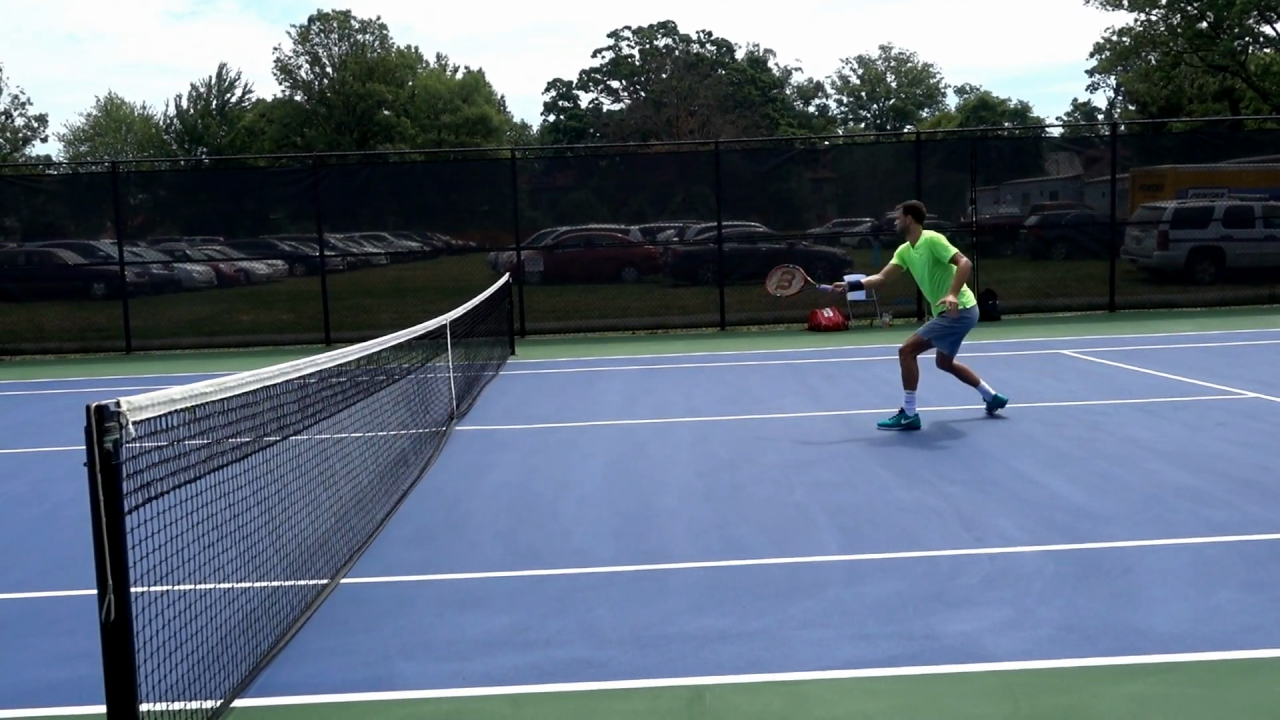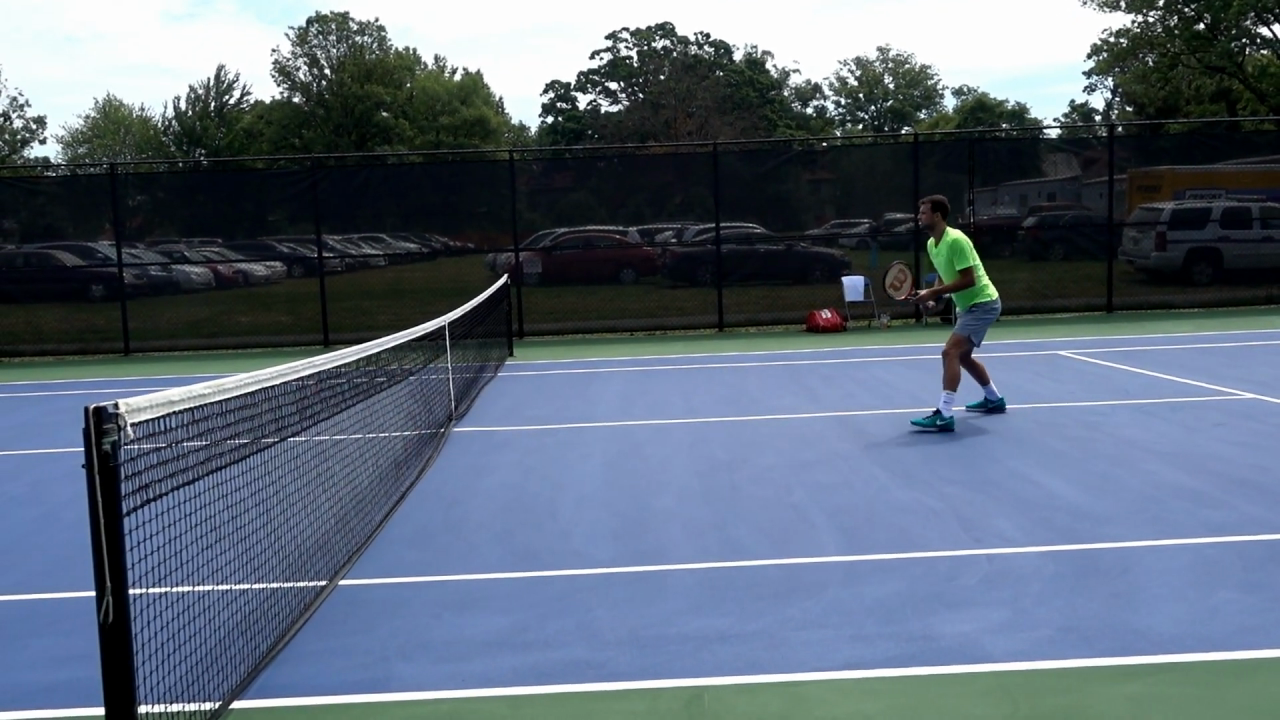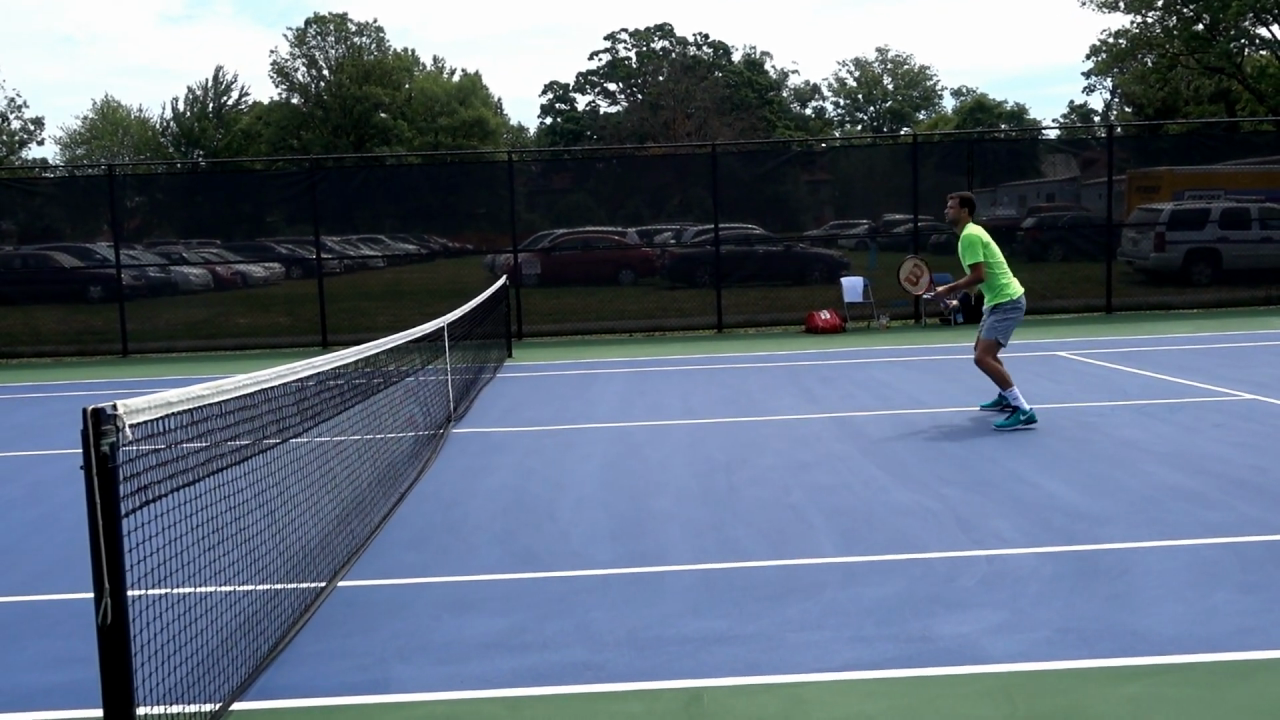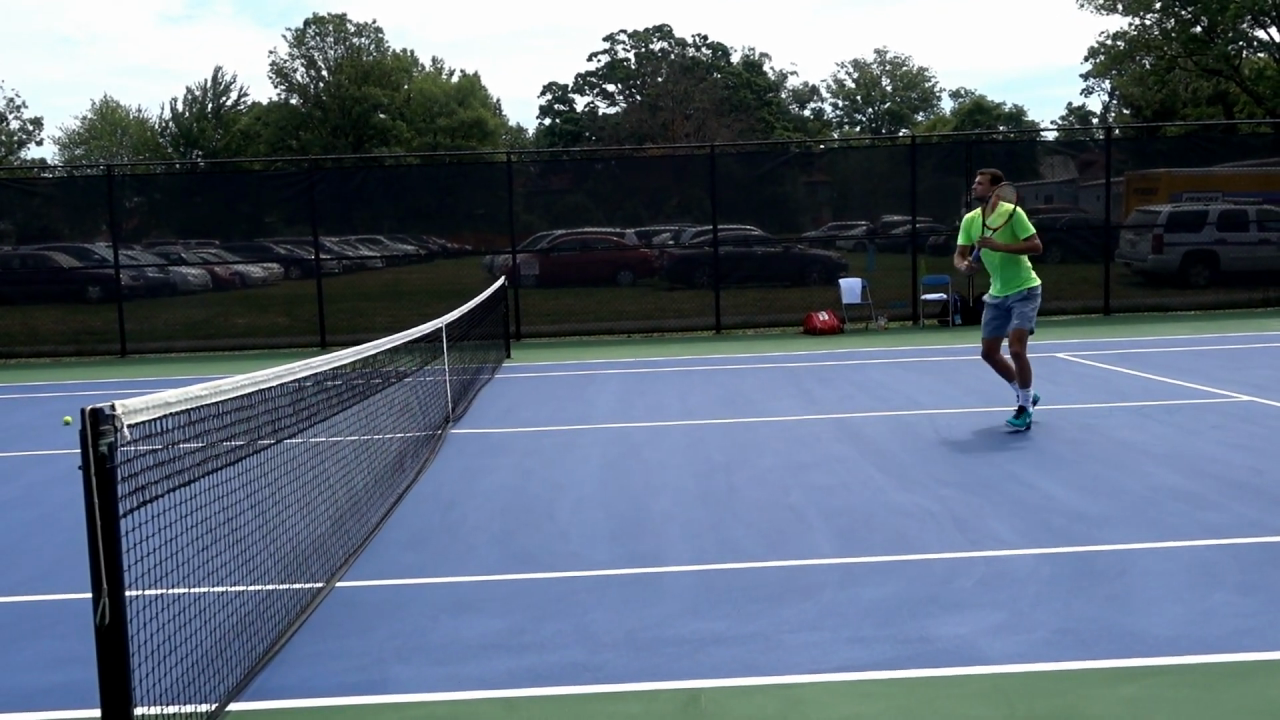
dt=0.4s
person 1, frame 1
left shoulder: (933, 239)
right shoulder: (904, 251)
left elbow: (965, 263)
right elbow: (881, 278)
left wrist: (952, 294)
right wrist: (849, 285)
left hip: (959, 310)
right hip: (957, 313)
left knee: (907, 351)
right knee: (945, 363)
left ankle: (909, 414)
right ankle: (991, 396)
person 1, frame 2
left shoulder: (956, 240)
right shoulder: (931, 244)
left elbow: (968, 280)
right elbow: (943, 276)
left wrist: (933, 293)
right wrist: (933, 297)
left hip: (983, 303)
right hip: (968, 306)
left knee: (950, 353)
right knee: (961, 356)
left ankle: (944, 415)
right ankle: (994, 398)
person 1, frame 3
left shoulder: (970, 235)
right shoulder: (967, 235)
left elbow: (978, 276)
left wrist: (949, 289)
right wrist: (957, 296)
left hip: (1007, 302)
right hip: (999, 302)
left knee: (982, 358)
right knee: (982, 351)
left ankle: (1023, 410)
right ankle: (1007, 397)
person 1, frame 4
left shoulder: (1013, 212)
right shoulder: (969, 220)
left elbow: (1037, 247)
right elbow: (959, 256)
left wrist: (999, 246)
right wrist: (965, 265)
left hip: (1025, 290)
right hip: (997, 294)
left knee: (1016, 349)
right knee: (988, 353)
left ankle: (1025, 409)
right ankle: (1025, 395)
